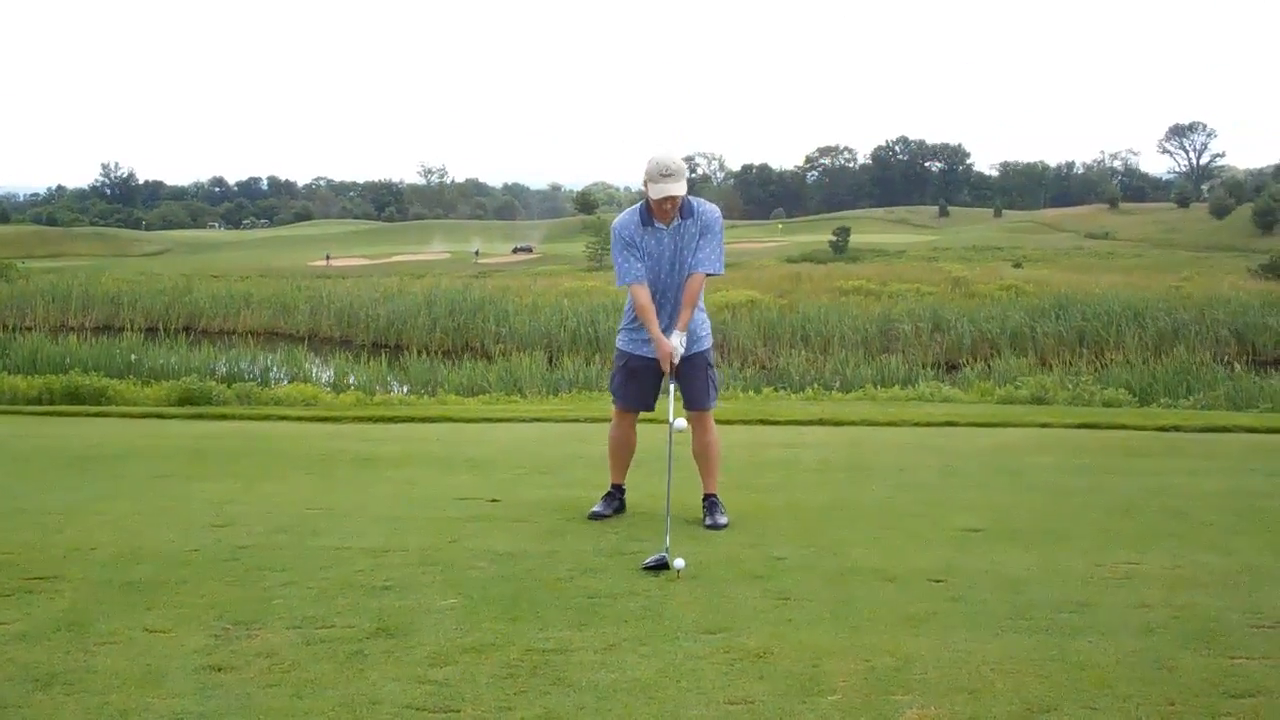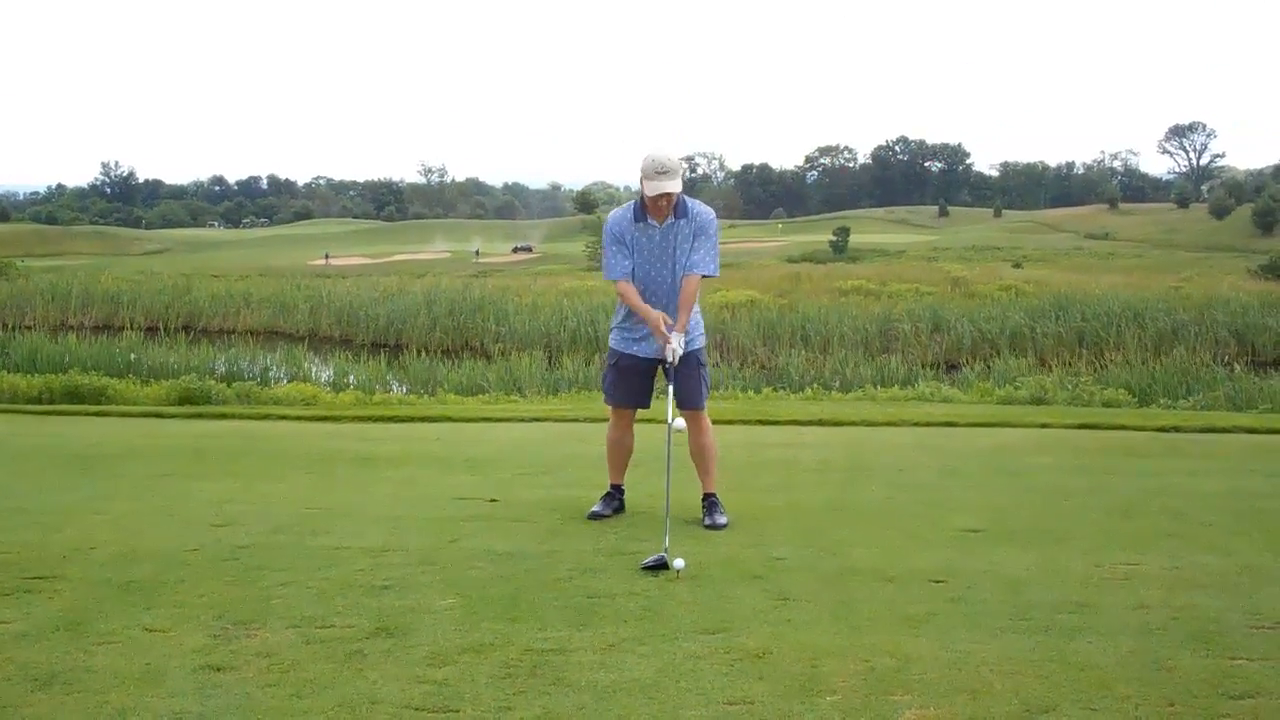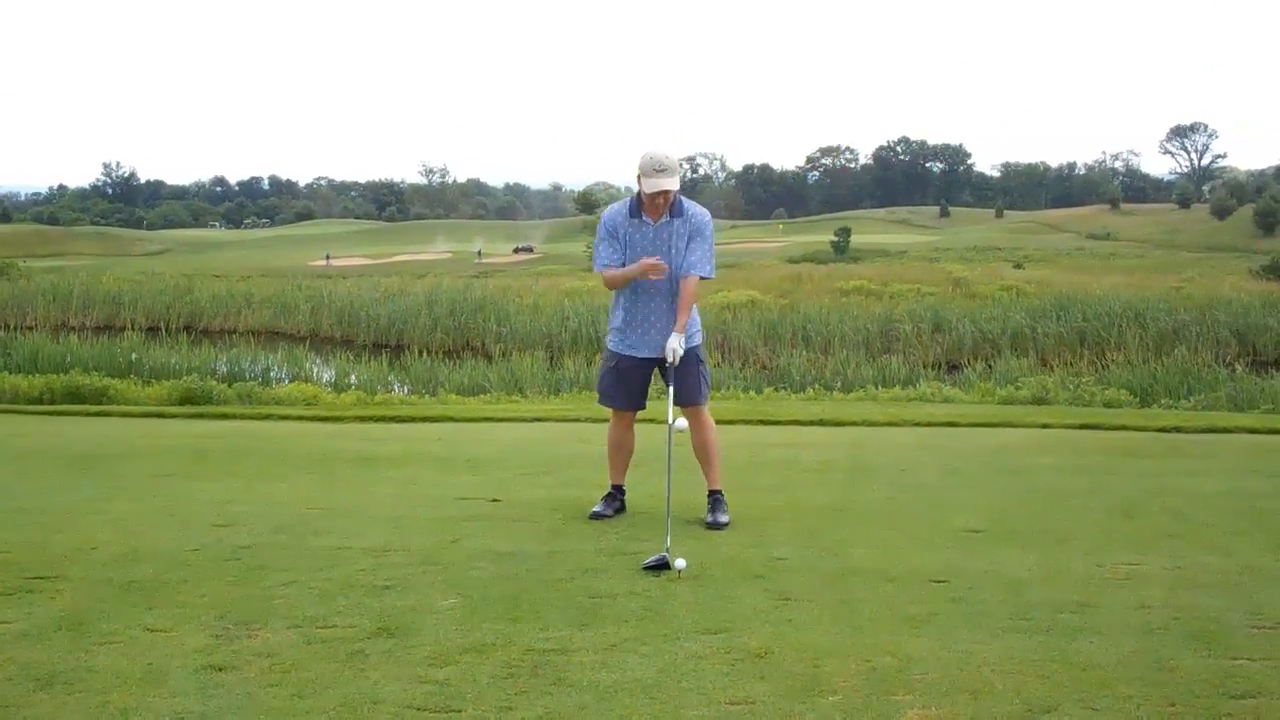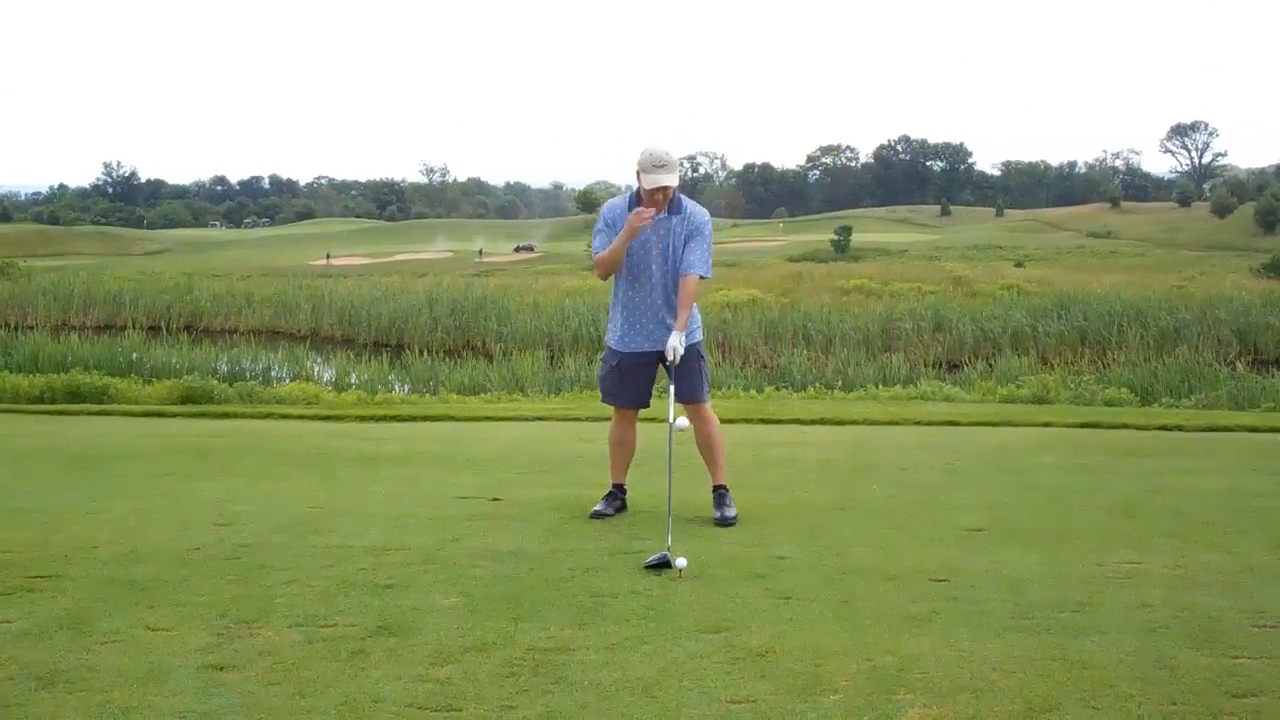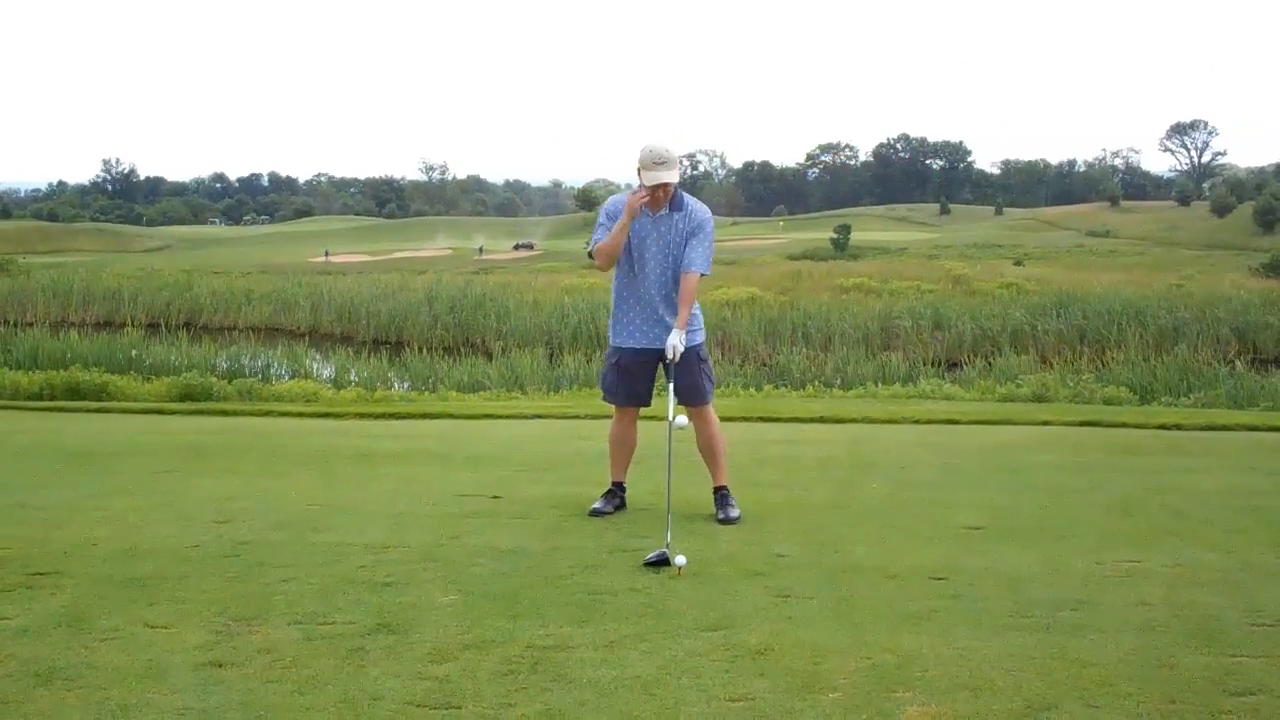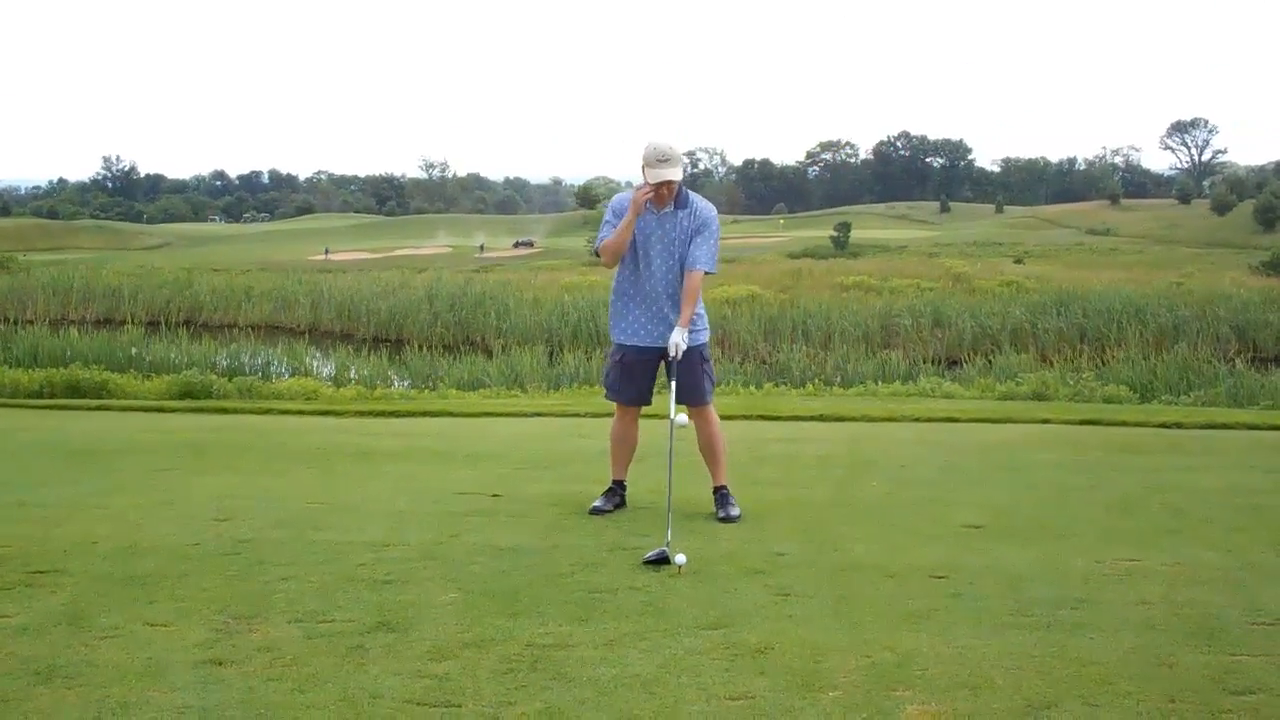
dt=0.1s
person 1, frame 1
left shoulder: (708, 216)
right shoulder: (625, 226)
left elbow: (698, 276)
right elbow: (637, 288)
left wrist: (679, 330)
right wrist: (658, 338)
left hip: (691, 337)
right hip: (638, 338)
left knee: (701, 416)
right knee: (624, 414)
left ankle: (711, 499)
right ankle: (616, 492)
person 1, frame 2
left shoulder: (702, 218)
right shoulder: (618, 222)
left elbow: (693, 277)
right elbow: (621, 283)
left wrist: (678, 331)
right wrist: (649, 314)
left hip: (685, 336)
right hip: (631, 336)
left knee: (696, 415)
right knee: (620, 414)
left ankle: (711, 499)
right ankle: (615, 493)
person 1, frame 3
left shoulder: (698, 218)
right shoulder: (614, 217)
left elbow: (691, 278)
right elbow: (607, 278)
left wrist: (678, 331)
right wrist: (635, 271)
left hip: (681, 334)
right hip: (627, 337)
left knee: (697, 411)
right knee: (621, 415)
left ankle: (716, 498)
right ankle: (616, 493)
person 1, frame 4
left shoulder: (696, 217)
right shoulder: (613, 212)
left elbow: (690, 276)
right elbow: (601, 269)
left wrist: (679, 329)
right wrist: (628, 232)
left hip: (681, 331)
right hip: (628, 334)
left knee: (699, 408)
right knee: (623, 413)
left ankle: (721, 492)
right ankle: (617, 492)
person 1, frame 5
left shoulder: (698, 215)
right shoulder: (615, 207)
left elbow: (691, 274)
right elbow: (602, 261)
left wrist: (679, 327)
right wrist: (628, 218)
left hip: (682, 330)
right hip: (629, 332)
left knee: (701, 410)
right knee: (624, 412)
left ankle: (722, 492)
right ankle: (616, 490)
person 1, frame 6
left shoulder: (703, 212)
right shoulder: (622, 205)
left elbow: (696, 272)
right elbow: (608, 258)
left wrist: (682, 325)
right wrist: (634, 214)
left hip: (686, 329)
right hip: (632, 330)
left knee: (702, 409)
right knee: (626, 410)
left ankle: (722, 492)
right ankle: (617, 488)
